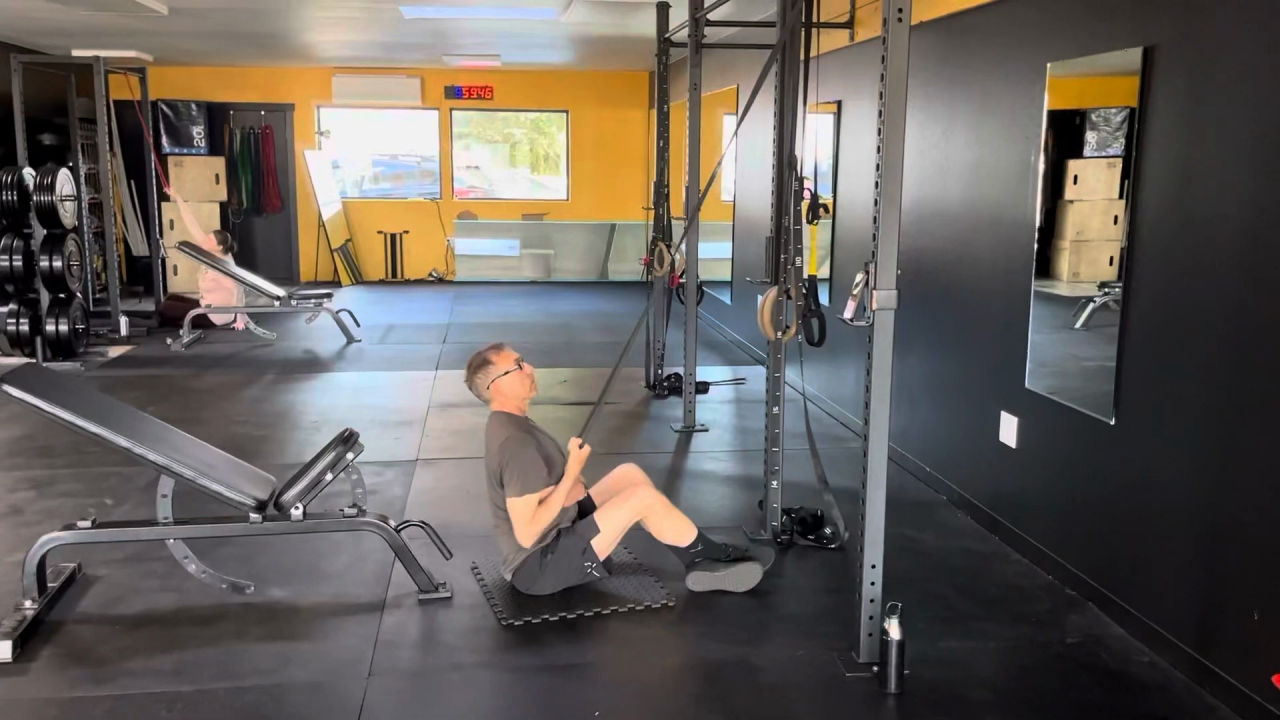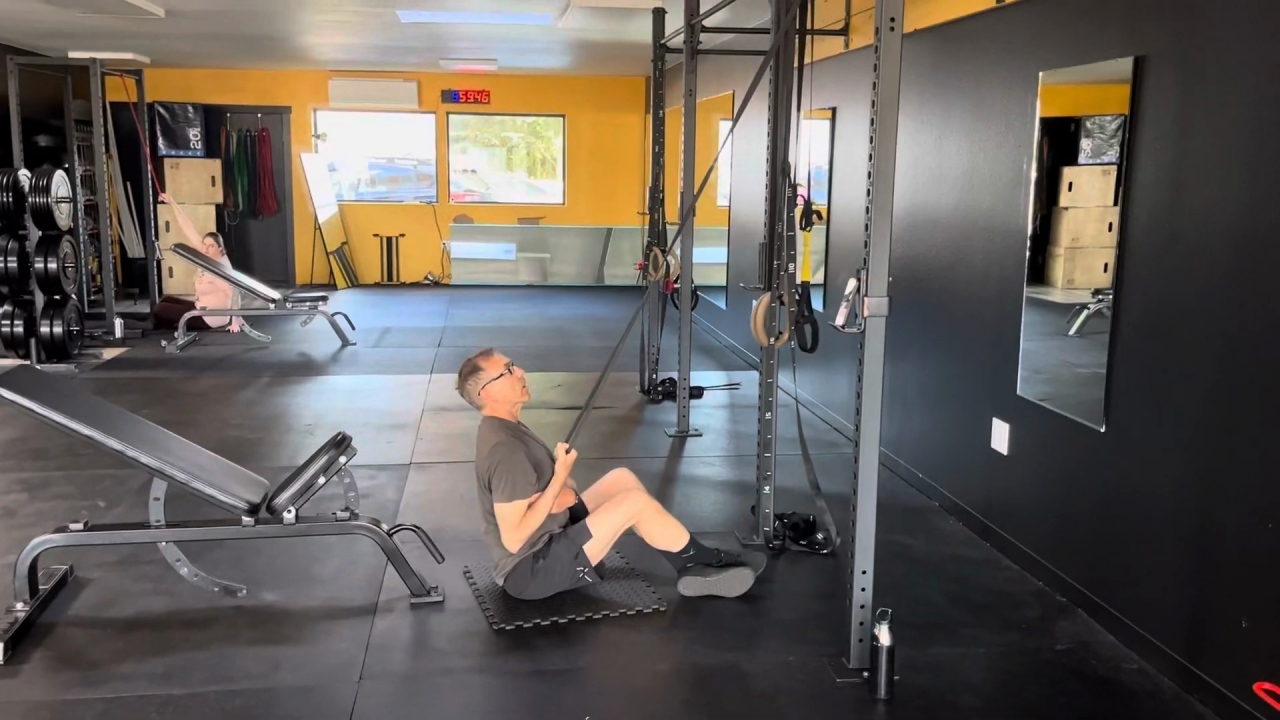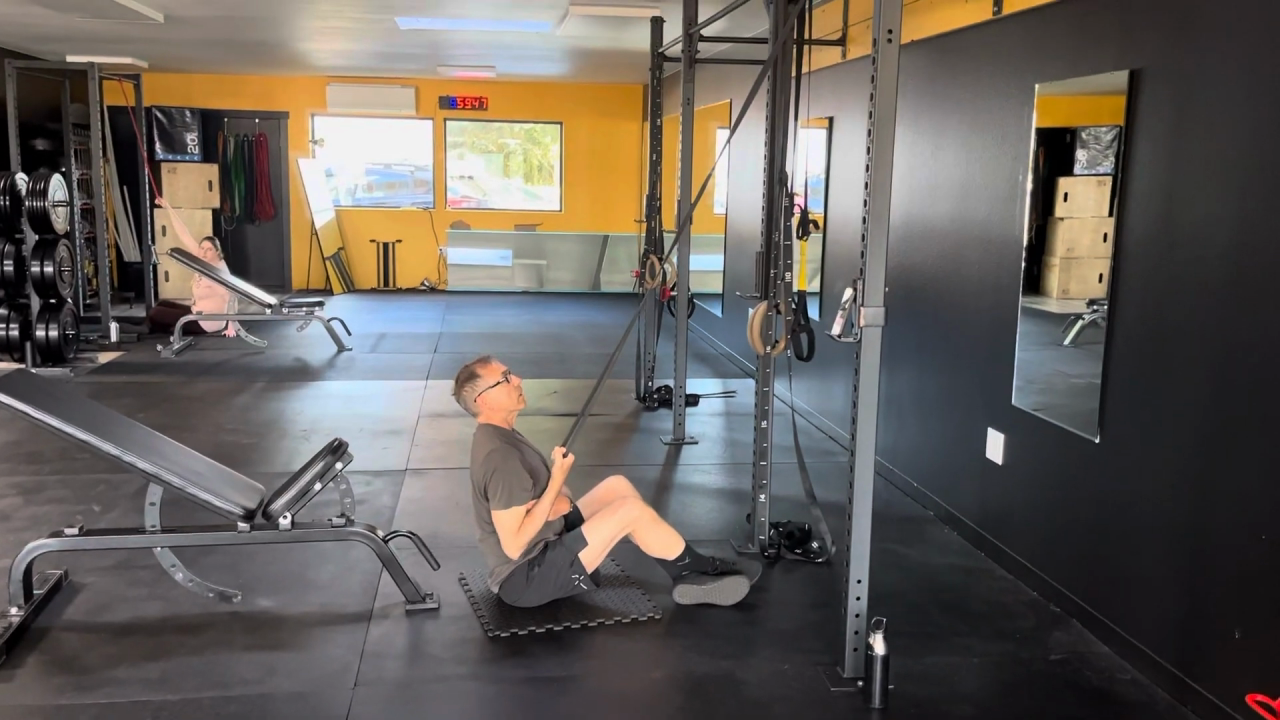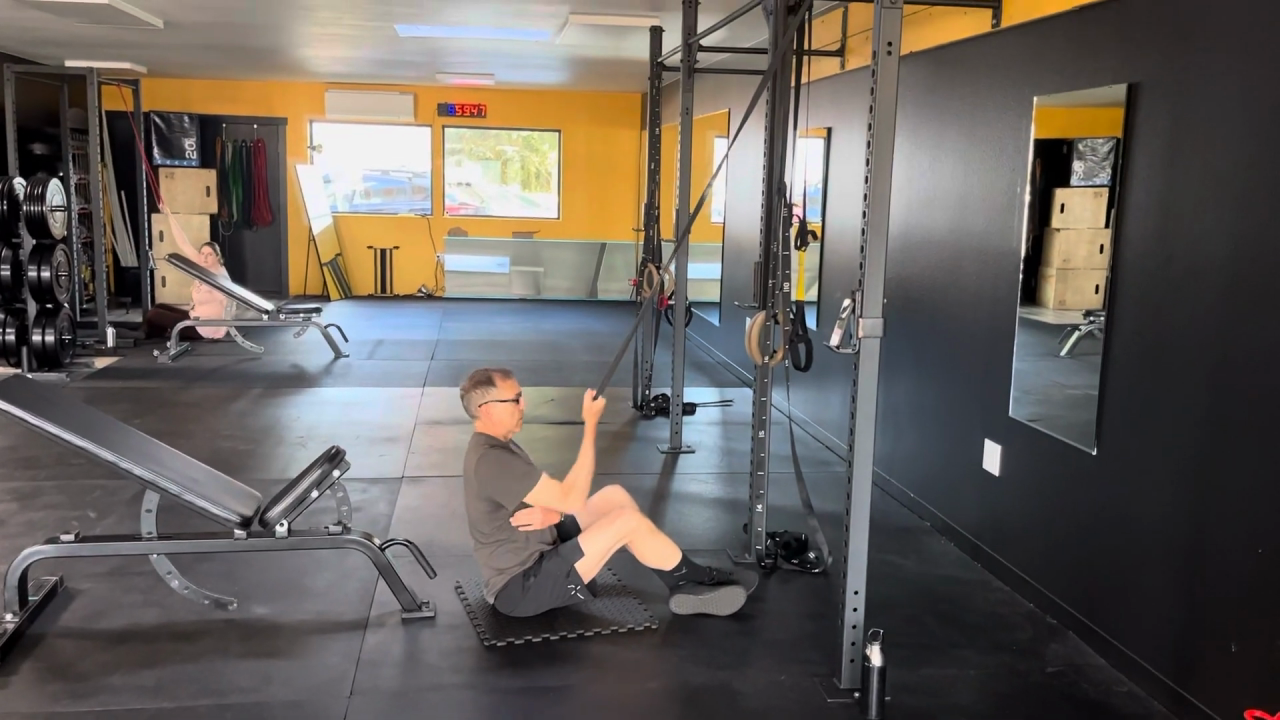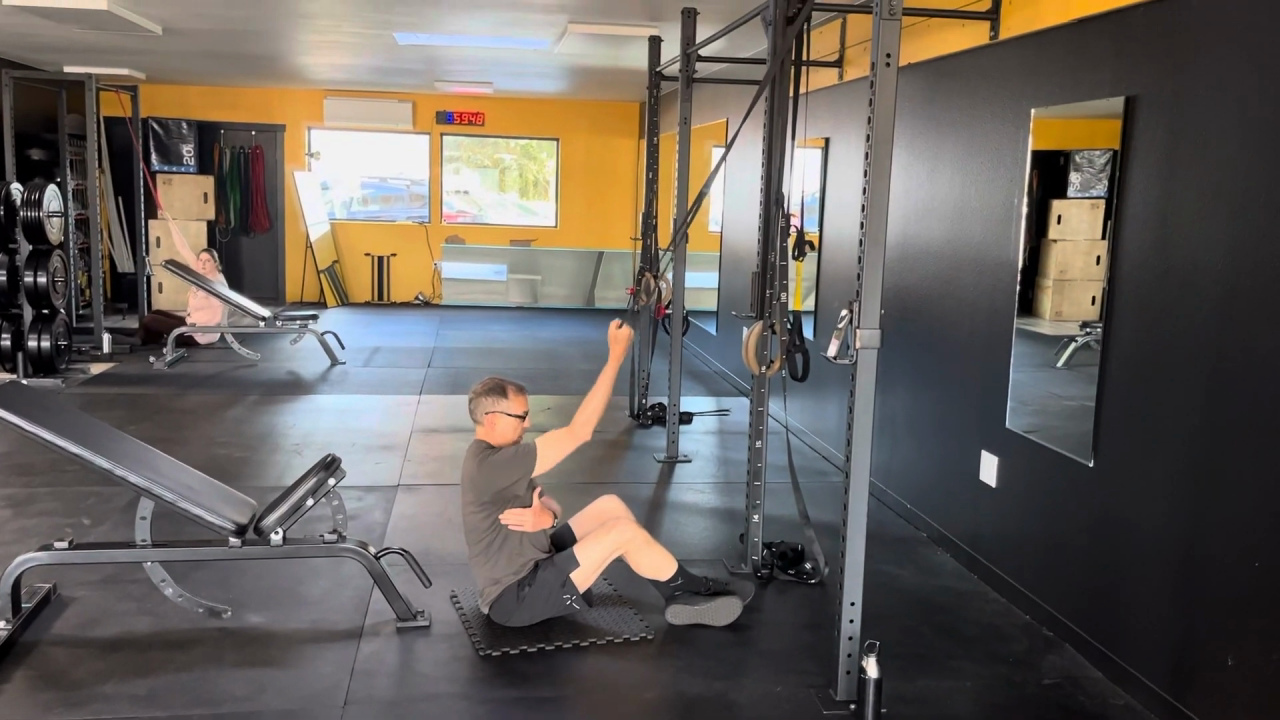
dt=0.4s
person 1, frame 1
left shoulder: (513, 423)
right shoulder: (514, 442)
left elbow: (550, 478)
right elbow: (526, 534)
left wrist: (573, 488)
right wrist: (574, 473)
left hip: (550, 539)
right hip: (538, 566)
left knee: (628, 474)
right knee: (643, 496)
left ankle: (704, 562)
right ankle: (716, 555)
person 1, frame 2
left shoulder: (508, 428)
right shoulder: (504, 448)
left elbow: (552, 484)
right elbow: (512, 539)
left wrist: (567, 494)
right wrist: (559, 480)
left hip: (544, 543)
right hip: (530, 571)
left knee: (621, 478)
right knee: (635, 502)
left ankle: (697, 566)
right ankle: (709, 560)
person 1, frame 3
left shoulder: (503, 435)
right shoulder: (499, 456)
left elbow: (539, 491)
right elbow: (513, 545)
left wrist: (562, 502)
right wrist: (557, 482)
left hip: (539, 550)
right hip: (525, 579)
left knee: (616, 486)
right knee: (631, 509)
left ankle: (690, 575)
right ankle: (705, 568)
person 1, frame 4
left shoulder: (497, 446)
right shoulder: (492, 461)
left elbow: (552, 496)
right elbow: (574, 500)
left wrist: (551, 511)
right wrist: (590, 423)
left hip: (532, 558)
right hip: (521, 588)
left knee: (614, 496)
right knee: (628, 520)
left ankle: (687, 585)
right ankle: (701, 579)
person 1, frame 5
left shoulder: (494, 456)
right shoulder: (492, 465)
left elbow: (550, 504)
right elbow: (578, 433)
left wrist: (547, 517)
right wrist: (616, 356)
left hip: (529, 568)
right hip: (516, 598)
left knee: (610, 506)
right knee: (623, 531)
left ankle: (684, 594)
right ankle: (697, 588)
